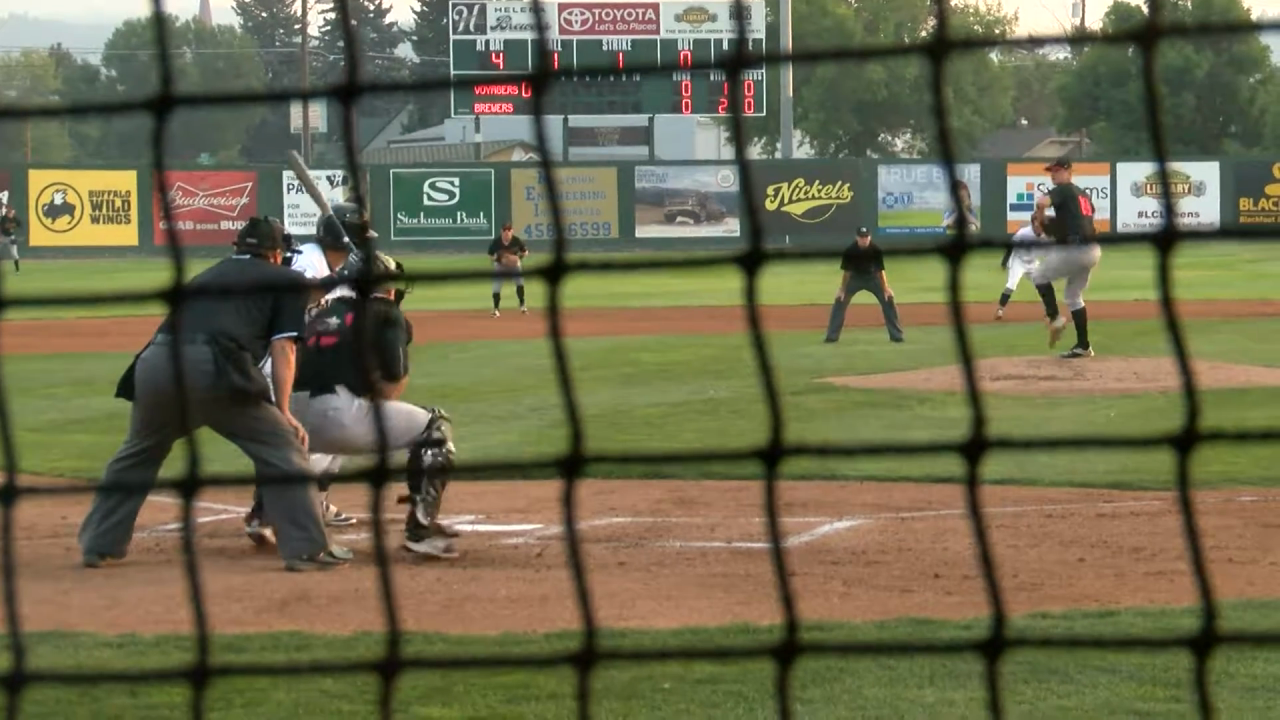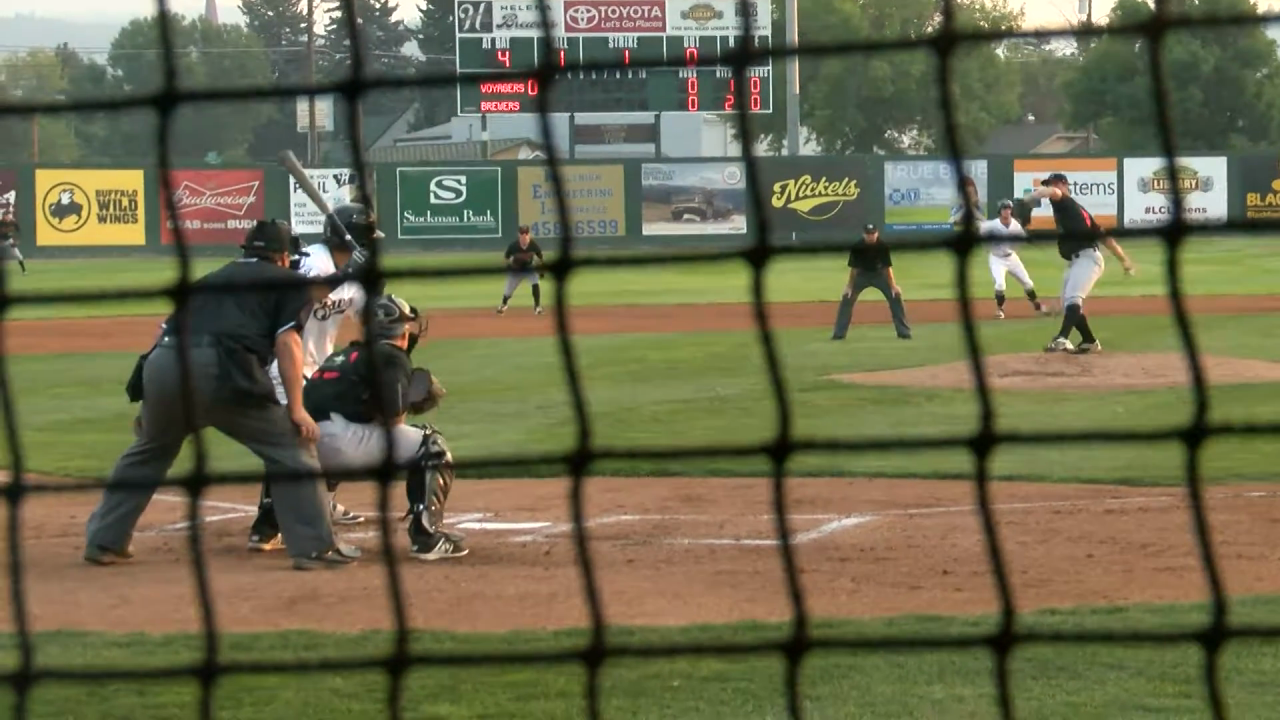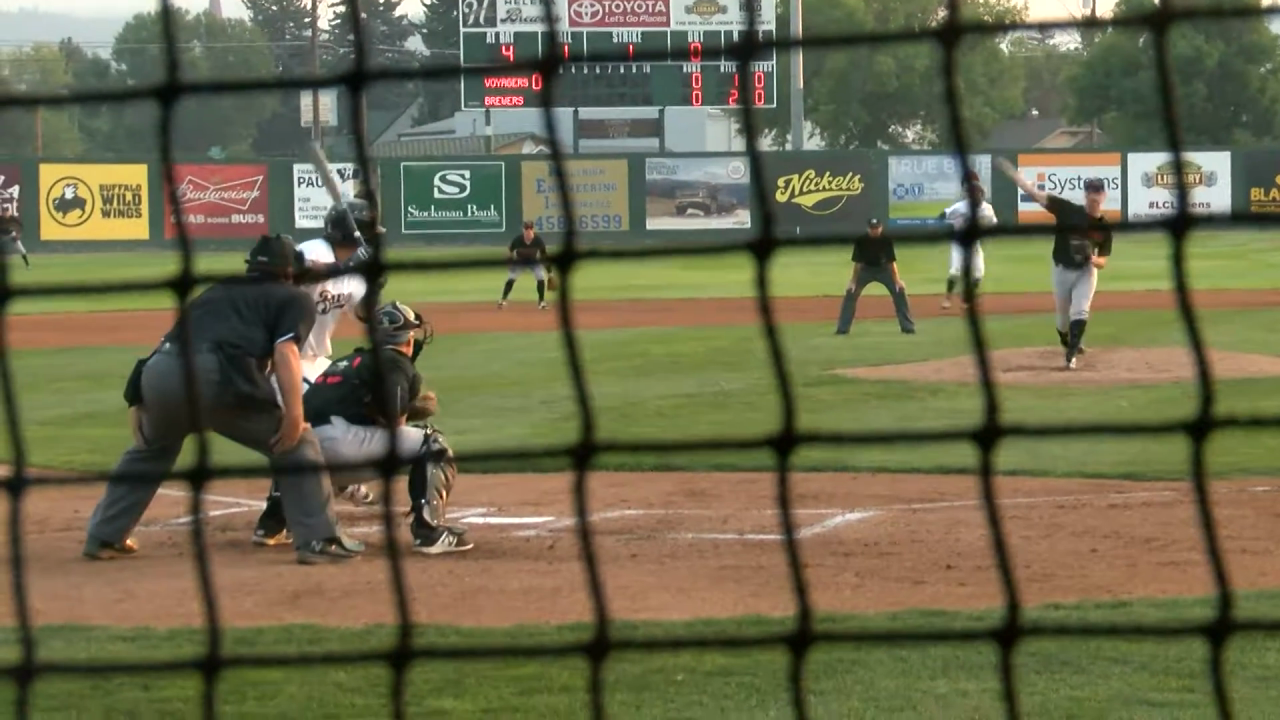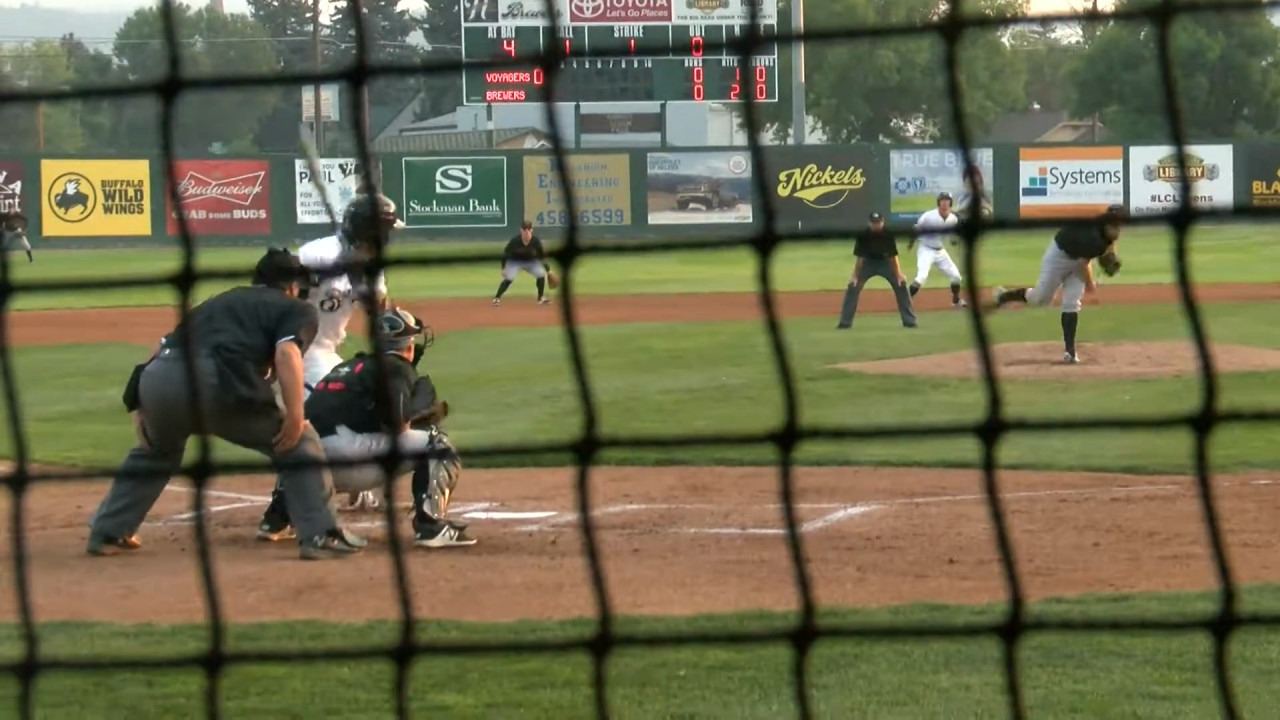
dt=0.3s
person 1, frame 1
left shoulder: (209, 273)
right shoulder: (286, 280)
right elbow: (282, 348)
right wrist: (283, 412)
left hip: (156, 361)
right hip: (212, 366)
left knee: (137, 454)
right knee: (283, 449)
left ankle: (99, 546)
right ankle: (308, 549)
person 1, frame 2
left shoulder: (213, 277)
right shoulder: (290, 282)
right elbow: (286, 341)
left wrist: (149, 406)
right wrist: (295, 408)
left hip: (162, 362)
right hip: (218, 368)
left knee: (147, 452)
right knee: (291, 447)
left ankle: (104, 541)
right ankle: (315, 548)
person 1, frame 3
left shoulder: (217, 289)
right shoulder: (294, 298)
left elbow: (172, 343)
right elbow: (285, 351)
left wrist: (139, 403)
right wrist: (294, 416)
left hip: (159, 370)
right hip: (216, 375)
left knee: (150, 451)
right knee: (297, 445)
left ankle: (103, 536)
right ankle: (319, 540)
person 1, frame 4
left shoulder: (221, 298)
right shoulder: (297, 308)
left elbow: (164, 346)
right elbow: (286, 353)
left wrist: (141, 407)
right wrist: (295, 416)
left hip: (158, 376)
right hip: (213, 380)
left knee: (155, 451)
right knee: (299, 443)
left ankle: (106, 533)
right ankle: (321, 535)
person 2, frame 1
left shoulder: (342, 271)
right shoulder: (307, 258)
right wrist: (339, 278)
right hip: (278, 363)
left ankle: (316, 504)
right ankle: (264, 517)
person 2, frame 2
left shoulder: (350, 274)
right shoulder: (314, 260)
left hip: (316, 368)
right hip: (282, 366)
left ankle: (326, 502)
right ankle: (267, 525)
person 2, frame 3
left shoulder: (353, 271)
right shoulder: (313, 253)
left elbow: (368, 315)
right wrist: (346, 266)
left hip: (315, 361)
left ankle: (345, 481)
person 2, frame 4
left shoulder: (365, 262)
right shoulder: (323, 253)
left elbow: (381, 308)
left wrist: (365, 282)
right wrist: (334, 270)
left hip: (324, 350)
left ankle: (355, 489)
person 3, frame 1
left shoulder: (324, 313)
right shoulder: (387, 315)
right elbow: (393, 384)
left hip: (296, 412)
right hip: (338, 412)
right knee: (435, 431)
right ankle: (422, 528)
person 3, frame 2
left shoulder: (341, 355)
right shoulder: (392, 356)
right elbow: (393, 420)
right hip: (335, 438)
right knee: (431, 447)
right ankle: (427, 538)
person 3, frame 3
left shoulder: (348, 361)
right shoulder: (395, 362)
right elbow: (394, 422)
left wrist: (412, 408)
right hip: (336, 443)
right knee: (432, 445)
left ankle: (271, 524)
right ankle: (430, 532)
person 3, frame 4
left shoulder: (350, 366)
right shoulder: (398, 367)
right elbow: (398, 428)
left wrist: (426, 416)
right hip: (343, 452)
right knee: (438, 446)
left ankle: (275, 521)
right ankle: (431, 526)
person 4, frame 1
left shoulder: (1061, 190)
right shoulder: (1082, 194)
left elbow: (1042, 202)
left wrist: (1040, 219)
right wrist: (1059, 224)
left hip: (1075, 248)
right hip: (1092, 250)
left knee: (1038, 276)
right knee: (1073, 297)
left ankle: (1055, 319)
right ankle: (1083, 346)
person 4, frame 2
left shoulder: (1064, 203)
right shoulder: (1076, 209)
left elbow: (1052, 192)
right elbow: (1105, 236)
left wrist: (1027, 199)
right wrist: (1124, 261)
left hip: (1087, 258)
right hip: (1075, 262)
left knee: (1072, 297)
right knee: (1068, 304)
left ankle: (1062, 338)
right ankle: (1090, 341)
person 4, frame 3
left shoulder: (1104, 227)
right shoulder: (1069, 209)
left elbow: (1102, 262)
right elbow: (1036, 194)
left wrist: (1091, 258)
right wrist: (1011, 172)
left hip: (1086, 271)
right hip: (1063, 271)
left knee: (1079, 312)
right knee: (1062, 322)
right ankle: (1068, 343)
person 4, frame 4
right shoulder: (1093, 235)
right elbow: (1084, 265)
left wrist: (1110, 253)
right wrist: (1090, 283)
left hip: (1079, 258)
right hip: (1060, 255)
left knee: (1071, 304)
right knee: (1040, 297)
right ankle: (1003, 297)
